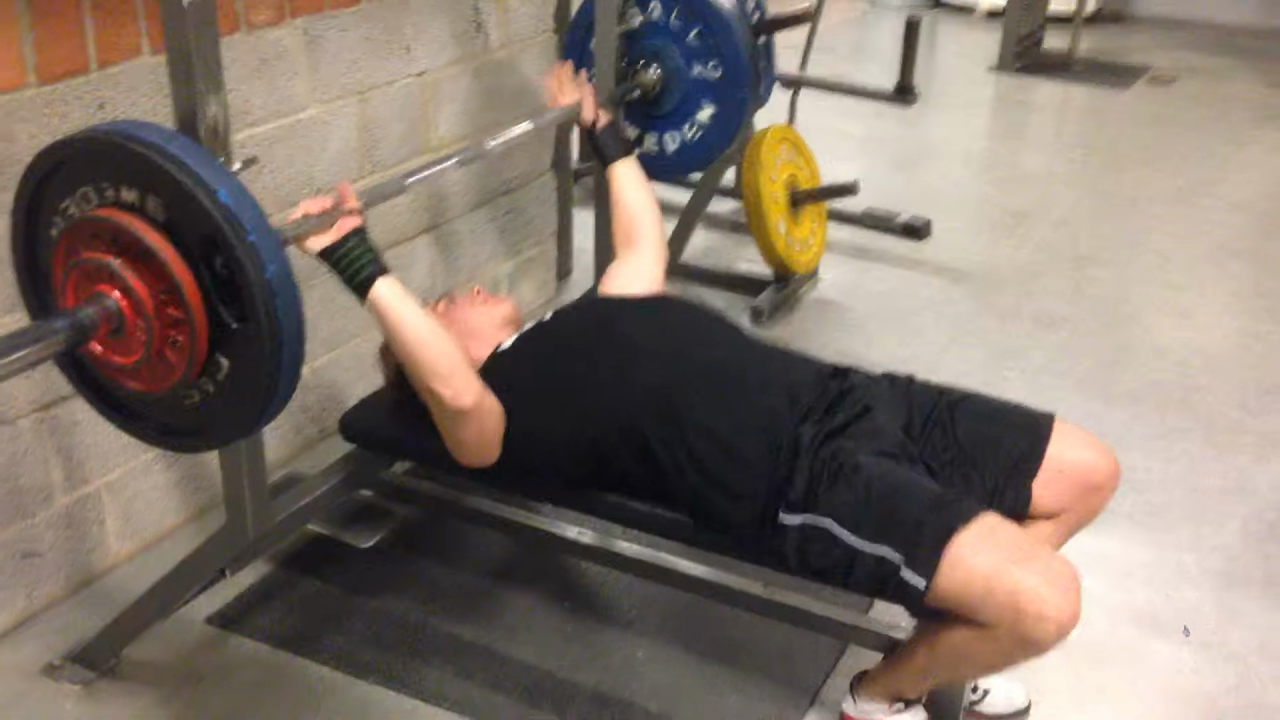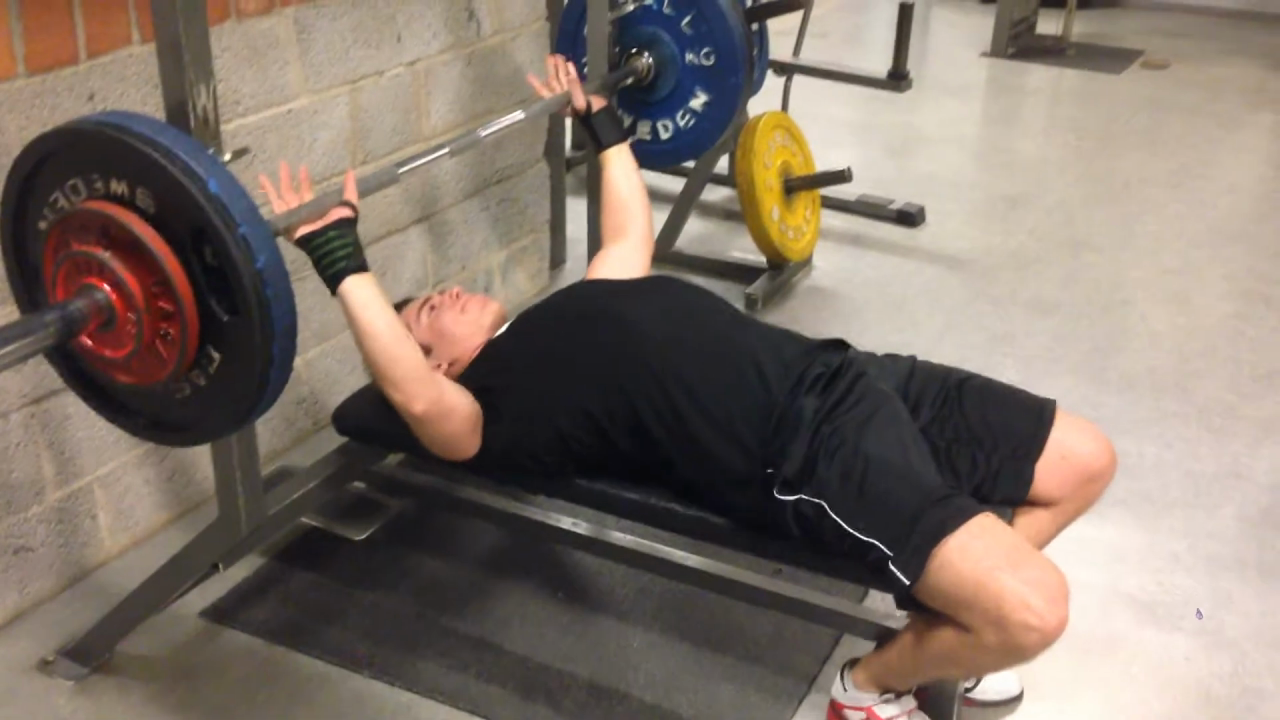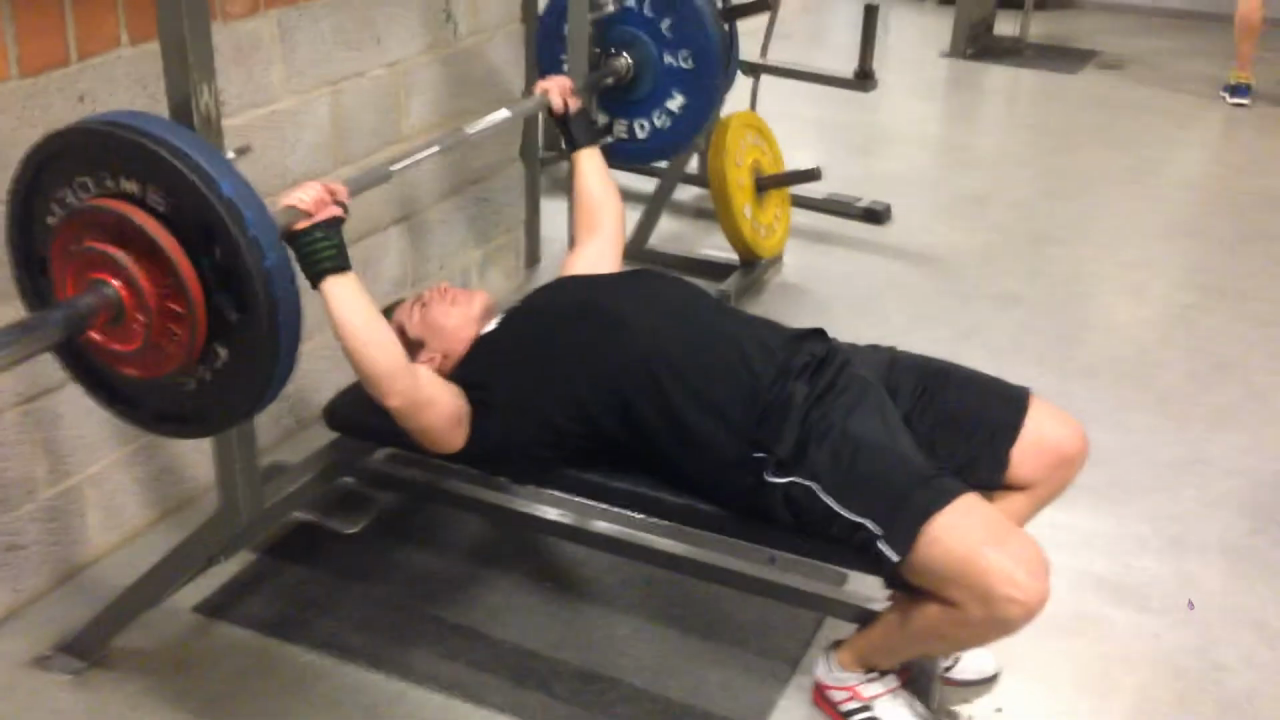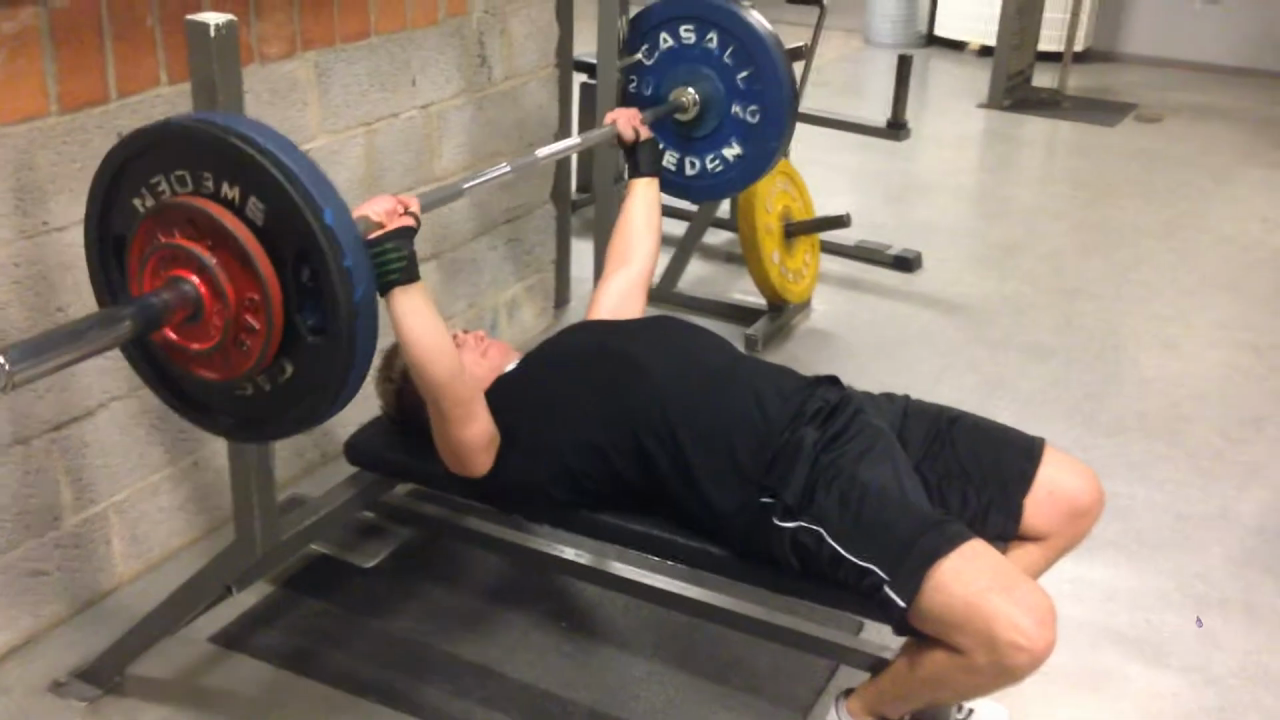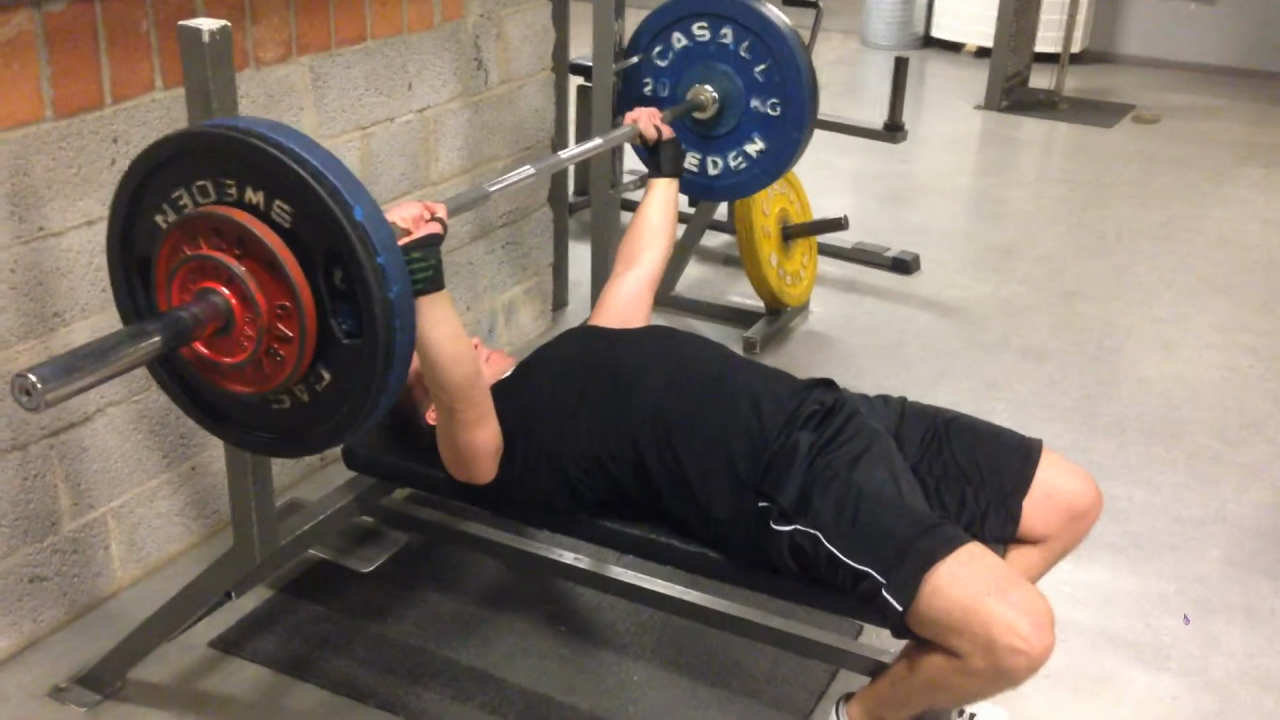
dt=1s
person 1, frame 1
left shoulder: (578, 323)
right shoulder: (497, 412)
left elbow: (641, 247)
right elbow: (454, 393)
left wrist: (604, 139)
right wrist: (363, 270)
left hip: (842, 400)
right hip: (806, 478)
left knee: (1088, 475)
right knee: (1042, 608)
left ankle: (948, 636)
person 1, frame 2
left shoulder: (566, 316)
right shoulder: (491, 405)
left elbow: (631, 235)
right elbow: (416, 399)
left wrist: (598, 120)
right wrist: (340, 262)
left hip: (838, 379)
right hip: (802, 455)
left knee: (1085, 463)
right knee: (1029, 615)
left ankle: (941, 619)
person 1, frame 3
left shoulder: (547, 313)
right shoulder: (485, 402)
left elbow: (602, 231)
right elbow: (400, 394)
left wrist: (577, 127)
right wrist: (324, 256)
right hip: (784, 440)
left knee: (1057, 448)
right knee: (1012, 588)
left ankle: (922, 605)
person 1, frame 4
left shoulder: (567, 355)
right shoulder: (500, 438)
left elbow: (629, 268)
right elbow: (447, 398)
left wrist: (641, 160)
right wrist: (394, 268)
right hip: (790, 483)
left knee: (1073, 501)
right knee: (1016, 637)
person 1, frame 5
left shoulder: (568, 356)
right shoulder: (495, 443)
left elbow: (638, 269)
right elbow: (460, 397)
left wrist: (664, 160)
right wrist: (420, 271)
right hip: (791, 486)
left knee: (1072, 503)
right knee: (1015, 640)
